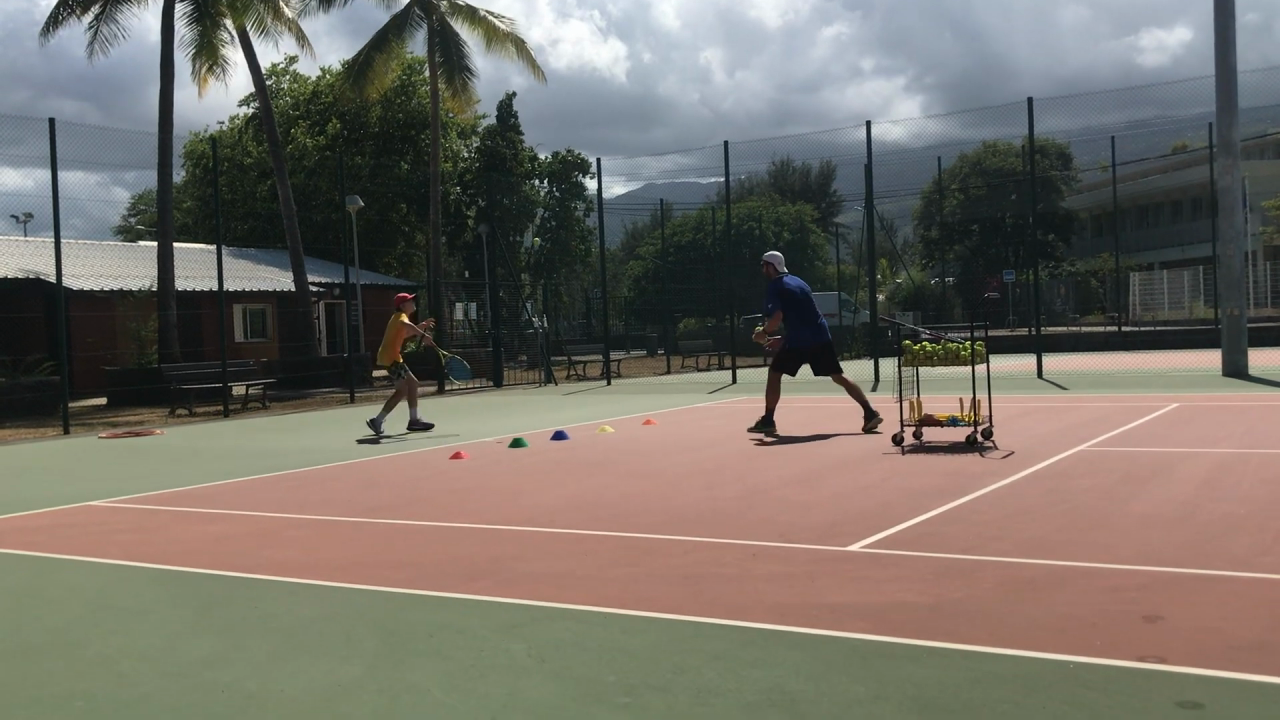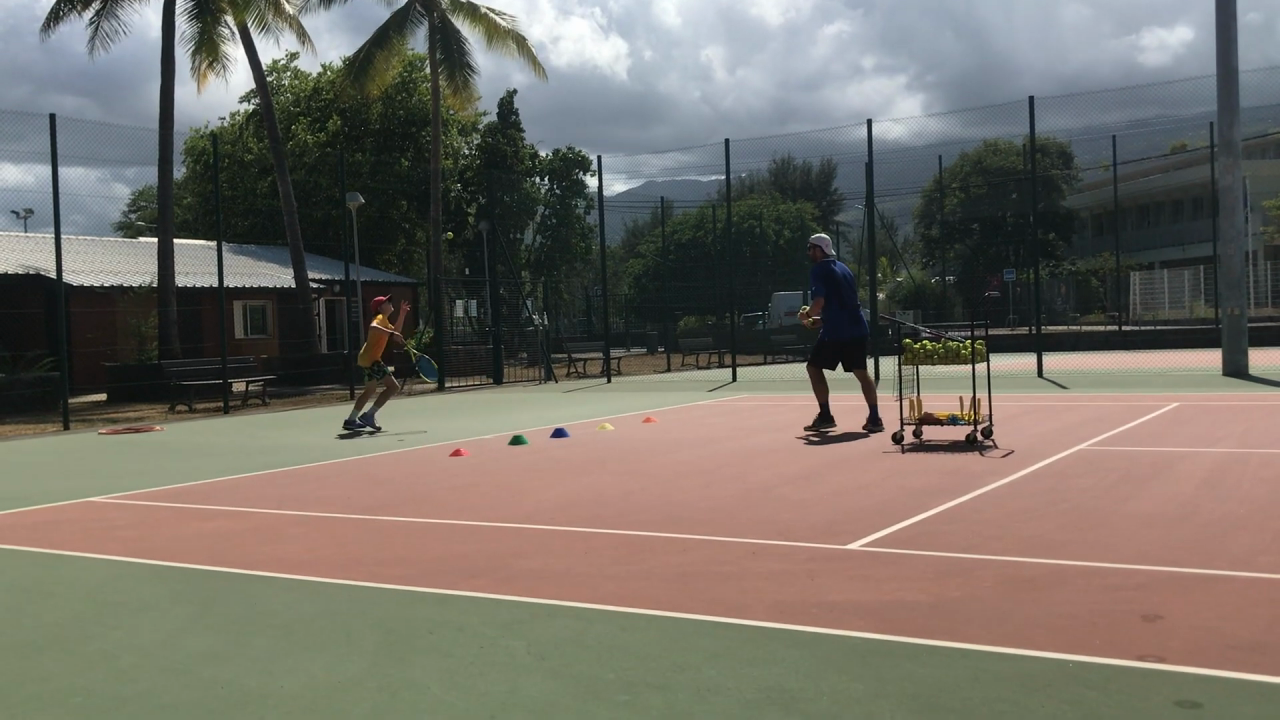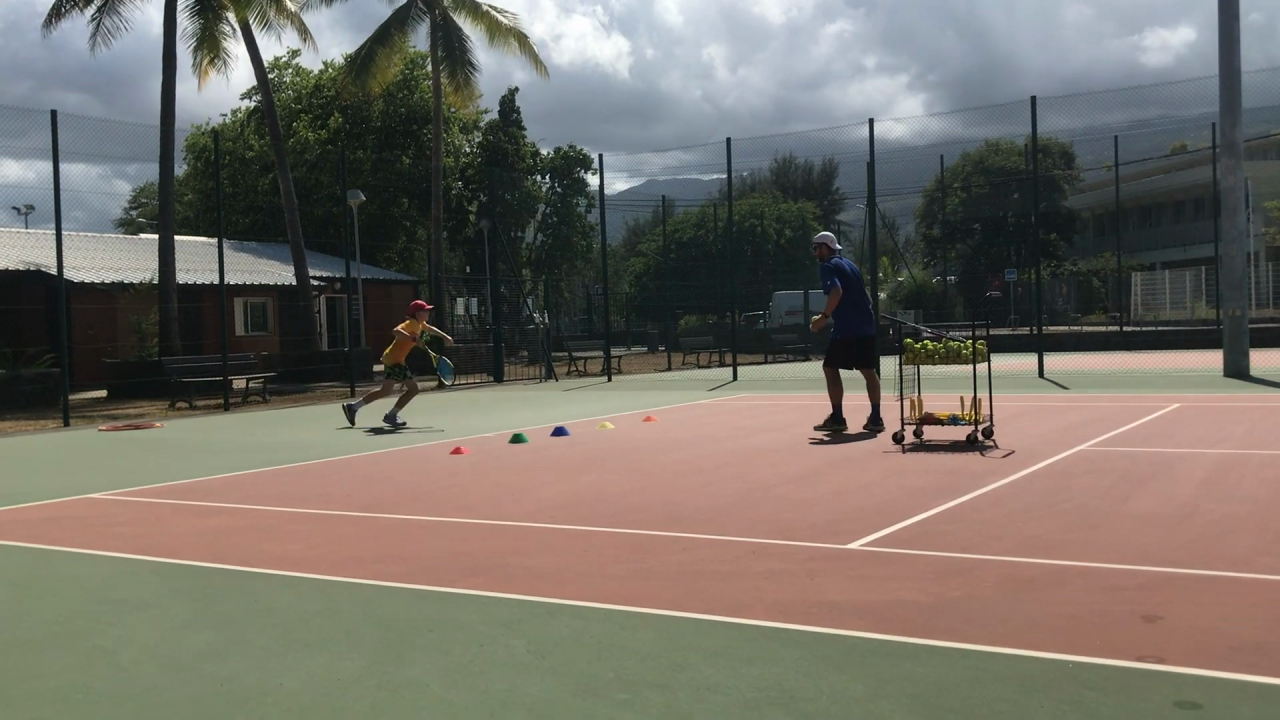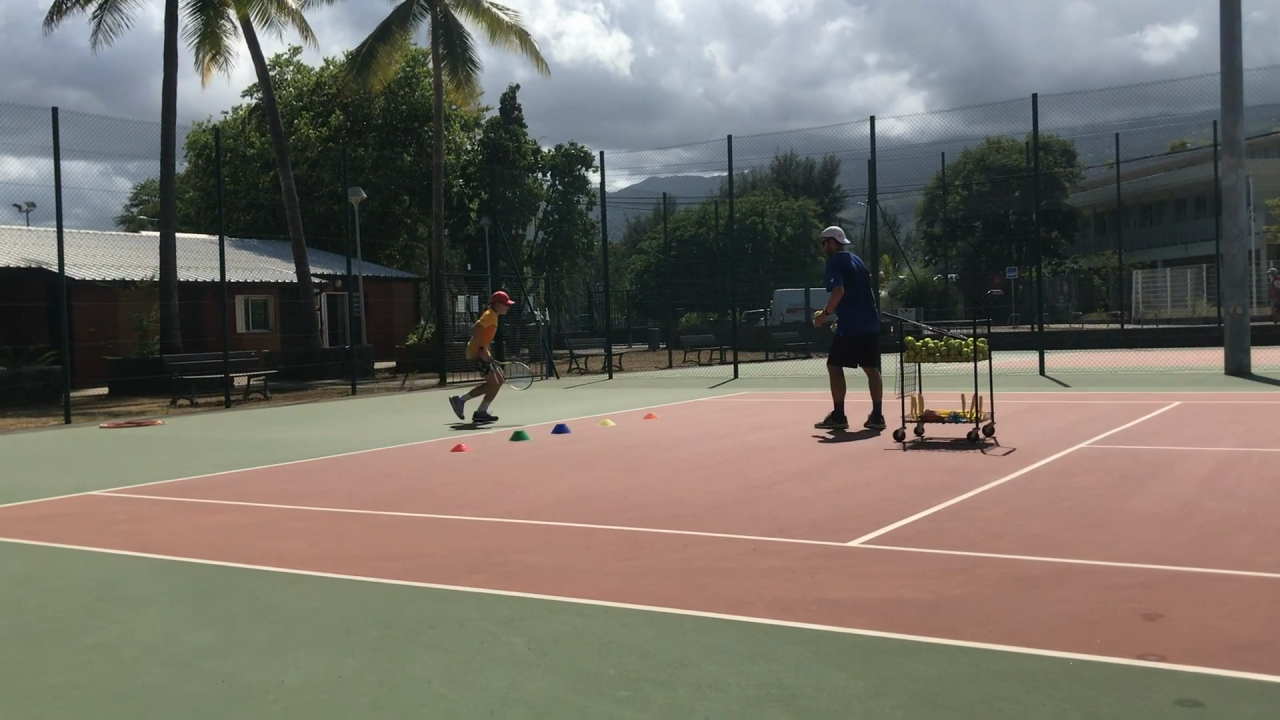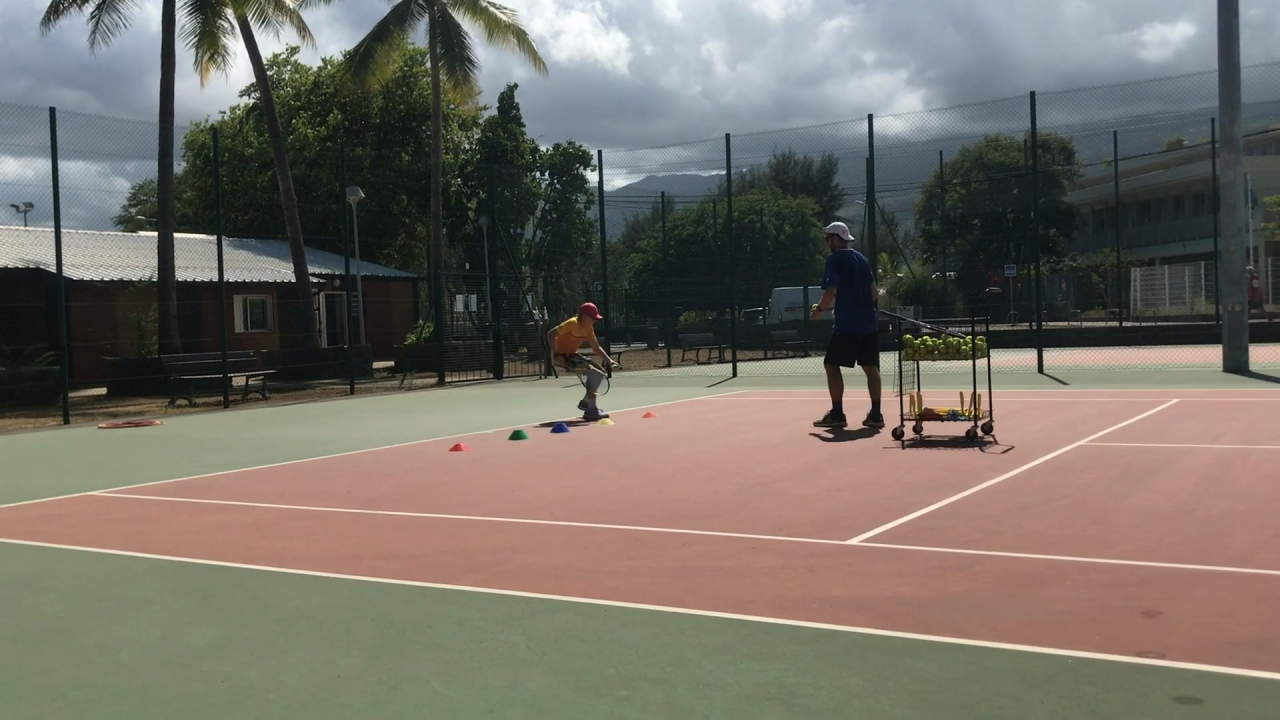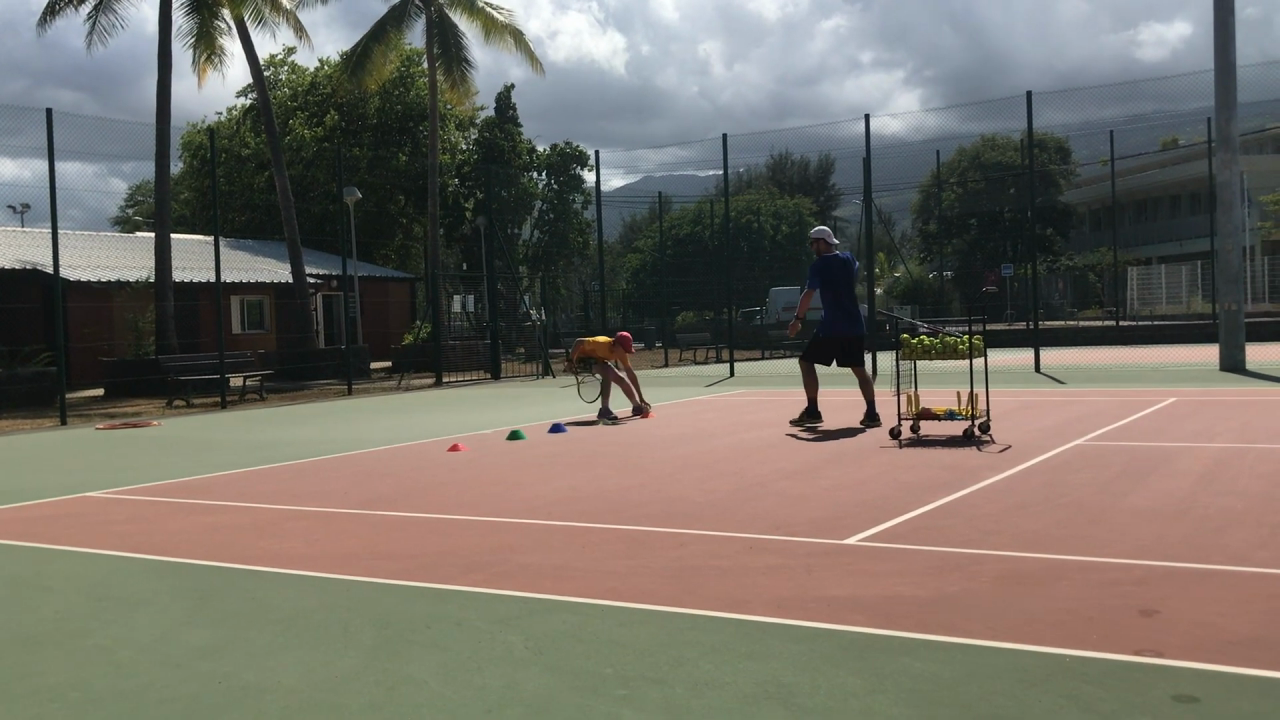
dt=0.4s
person 1, frame 1
left shoulder: (774, 287)
right shoulder: (797, 282)
left elbow: (776, 317)
left wrist: (764, 332)
right wrist: (782, 339)
left hip: (797, 340)
right hip: (820, 335)
left knee: (774, 374)
right knee: (839, 377)
left ankle: (767, 421)
right ankle: (871, 414)
person 1, frame 2
left shoulder: (818, 270)
right shoulder: (843, 268)
left elbow: (819, 301)
left wrist: (807, 315)
right wrist: (821, 319)
left hip: (835, 331)
right hip: (858, 328)
left knee: (814, 367)
right knee: (861, 372)
left ankle: (825, 416)
right ankle: (874, 419)
person 1, frame 3
left shoulder: (828, 266)
right shoulder: (849, 264)
left elbow: (836, 292)
left wrist: (824, 316)
left hip: (846, 328)
right hip: (867, 325)
left knee: (830, 368)
right knee: (869, 370)
left ankle: (837, 418)
right ankle: (876, 418)
person 1, frame 4
left shoulder: (834, 262)
right shoulder: (857, 261)
left elbow: (838, 291)
left wrist: (825, 313)
left hip: (850, 325)
right hip: (870, 323)
left knee: (835, 367)
right knee: (871, 368)
left ankle: (838, 416)
right ankle: (877, 416)
person 1, frame 5
left shoulder: (834, 260)
right shoulder: (862, 259)
left elbow: (831, 291)
right elbow: (874, 291)
left wrist: (819, 309)
left hip: (847, 325)
right hip: (869, 322)
left knee: (832, 365)
right knee: (870, 367)
left ankle: (837, 414)
right ankle: (876, 414)
person 1, frame 6
left shoulder: (818, 264)
right shoulder: (849, 259)
left elbow: (809, 294)
left wrist: (797, 319)
left hip: (831, 326)
right hip: (855, 324)
left knee: (806, 362)
right knee: (859, 369)
left ankle: (812, 411)
right ankle: (872, 414)
